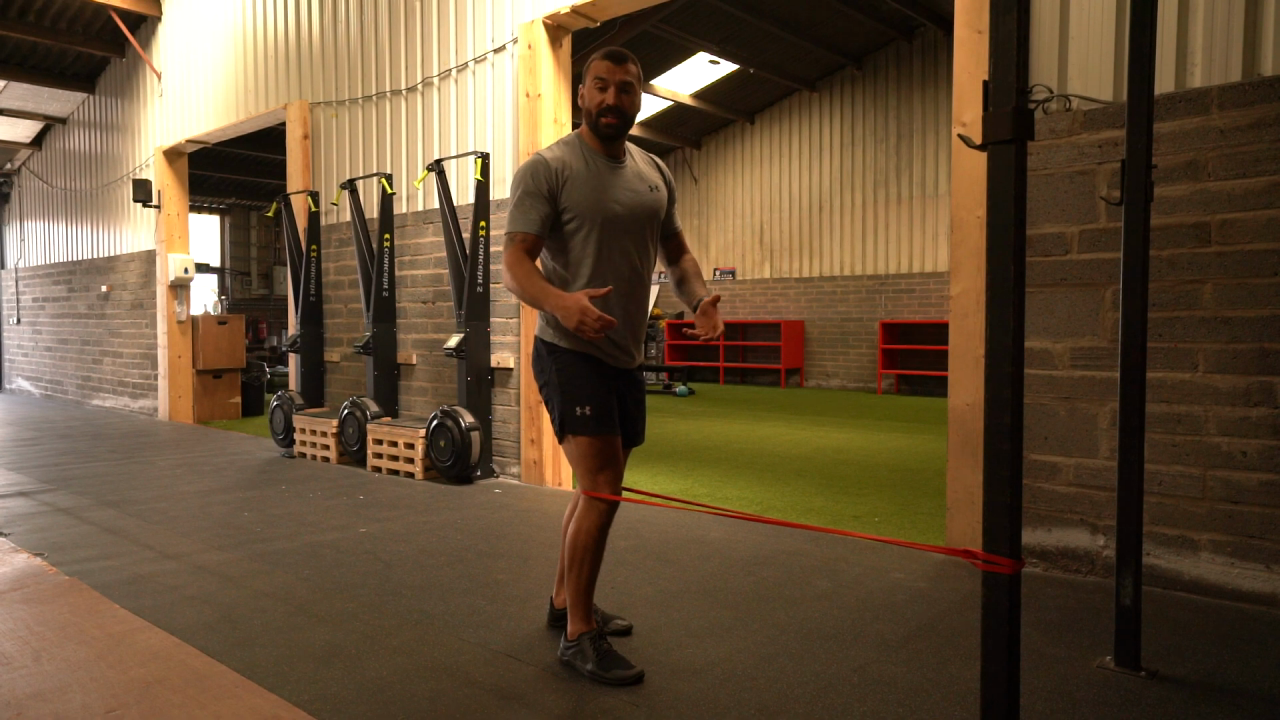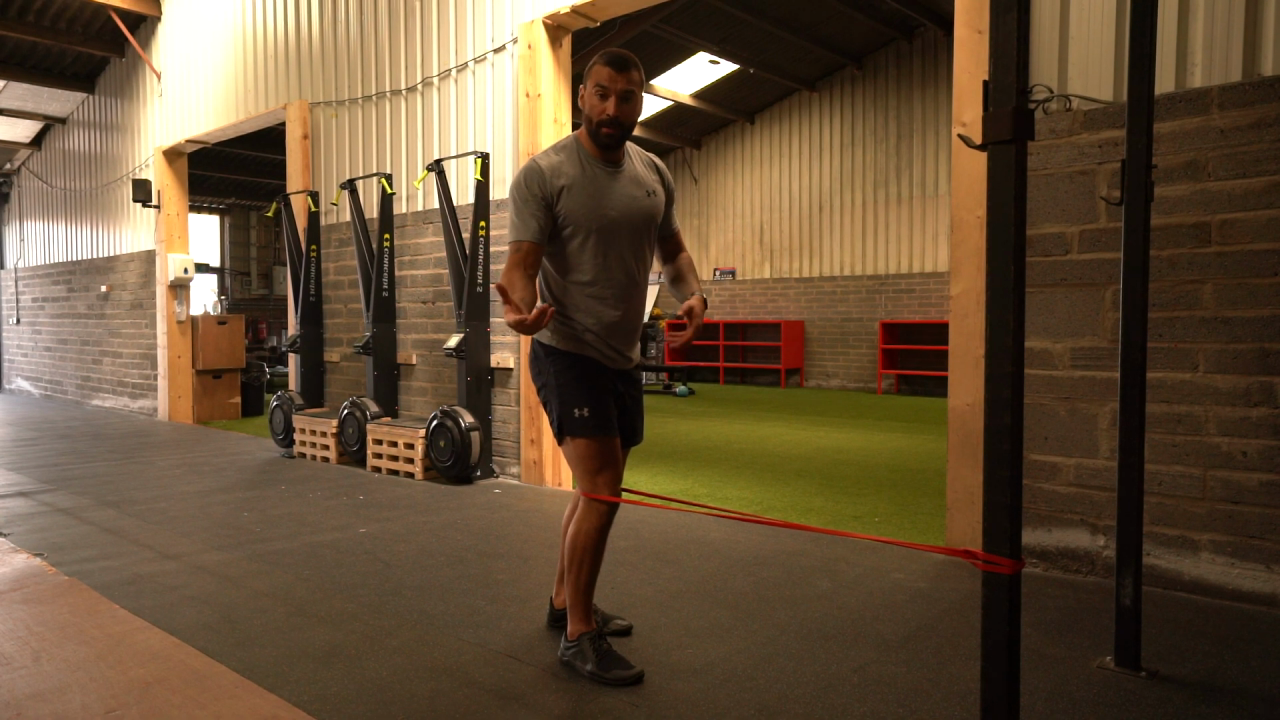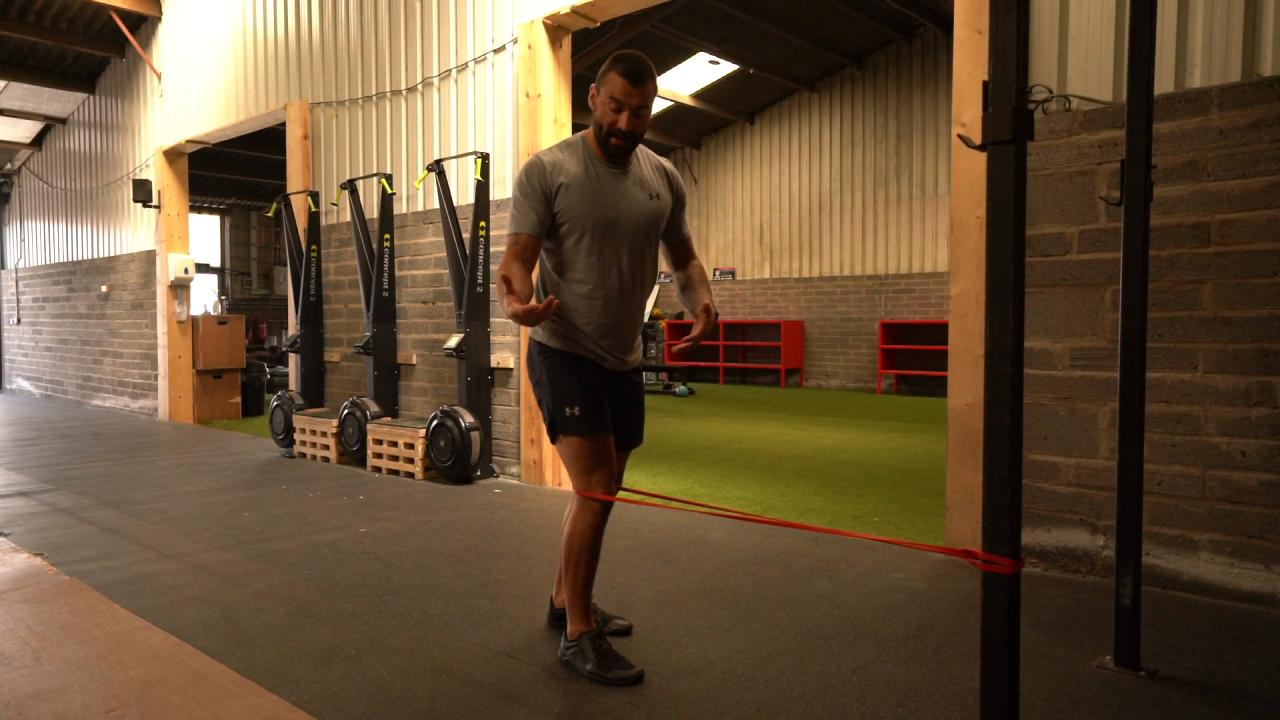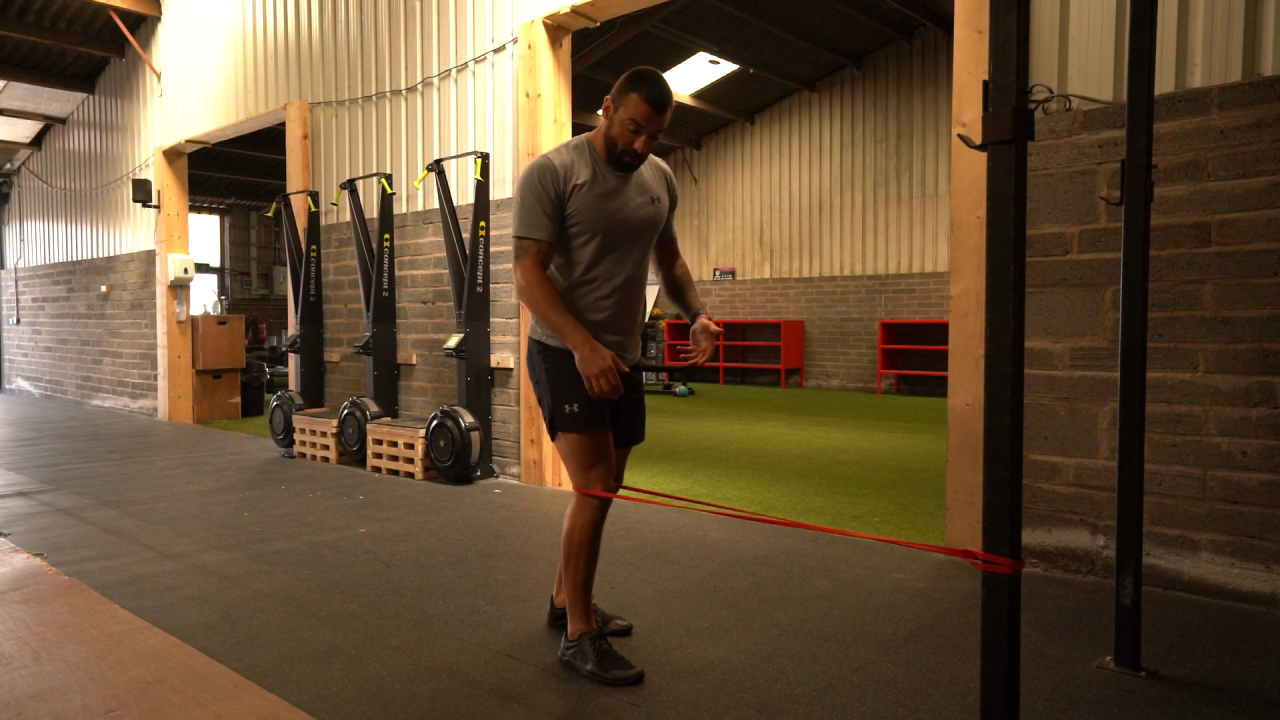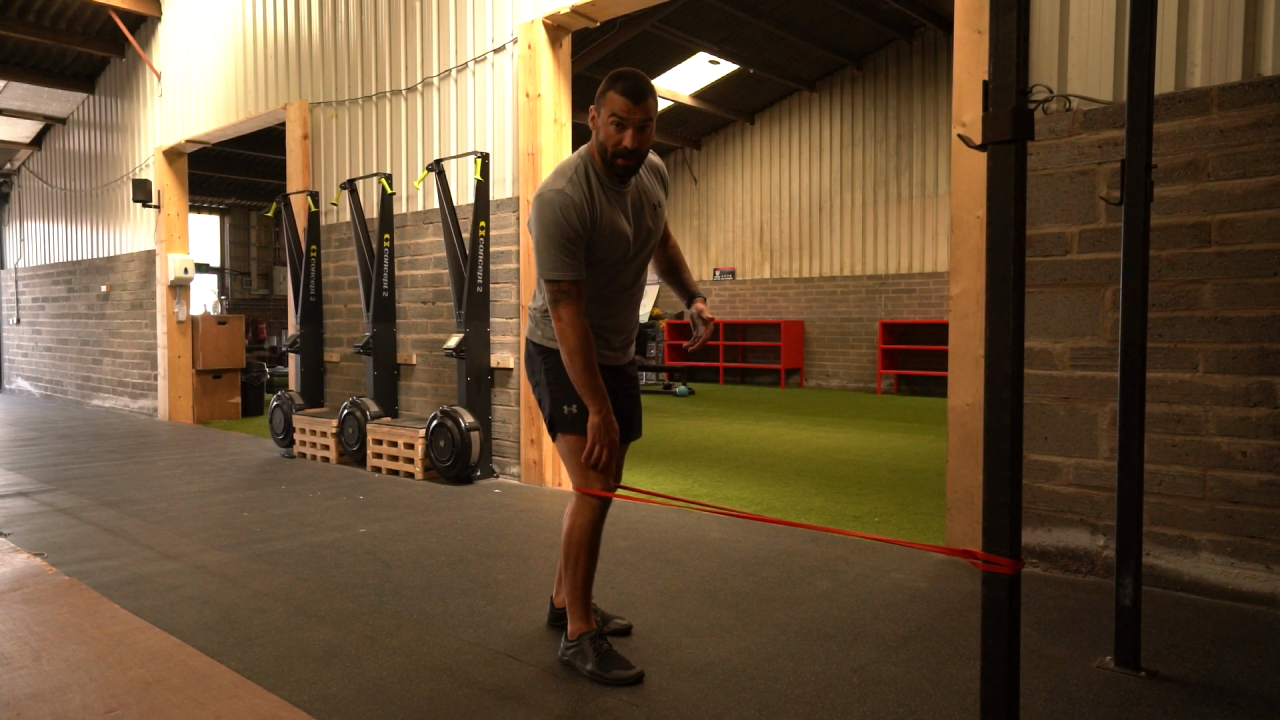
dt=1s
person 1, frame 1
left shoulder: (654, 172)
right shoulder: (547, 169)
left elbow: (675, 250)
right elbow: (515, 261)
left wrist: (701, 301)
right wrist: (559, 300)
left hip: (625, 355)
right hip: (571, 353)
left knee: (596, 487)
right knee: (601, 490)
left ankle: (564, 601)
right ankle: (579, 634)
person 1, frame 2
left shoulder: (653, 173)
right shoulder: (543, 173)
left elbow: (672, 249)
right elbow: (520, 263)
left wrist: (692, 297)
right wrist: (520, 308)
left hip: (623, 357)
right hip: (569, 355)
left knee: (597, 488)
right knee: (601, 492)
left ankle: (564, 600)
right ankle: (579, 635)
person 1, frame 3
left shoulder: (664, 177)
right shoulder: (547, 170)
left elbow: (682, 257)
right elbow: (518, 256)
left wrist: (702, 305)
right wrist: (516, 301)
left hip: (624, 358)
right hip: (566, 353)
left knee: (601, 488)
right knee: (594, 491)
left ankle: (565, 601)
right ankle: (579, 634)
person 1, frame 4
left shoulder: (660, 177)
right shoulder: (552, 173)
left elbow: (668, 257)
right elbow: (529, 273)
left wrist: (697, 315)
right wrist: (582, 345)
left hip: (623, 356)
right hip: (565, 353)
left knee: (604, 486)
right knee: (594, 489)
left ankle: (565, 601)
right ankle: (579, 634)
person 1, frame 5
left shoulder: (653, 173)
right shoulder: (562, 198)
right elbow: (567, 316)
left wrist: (694, 298)
right wrist: (598, 412)
left hip: (618, 352)
right hip: (561, 353)
left knee: (604, 484)
right knee: (594, 485)
left ankle: (566, 599)
right ankle: (579, 635)
